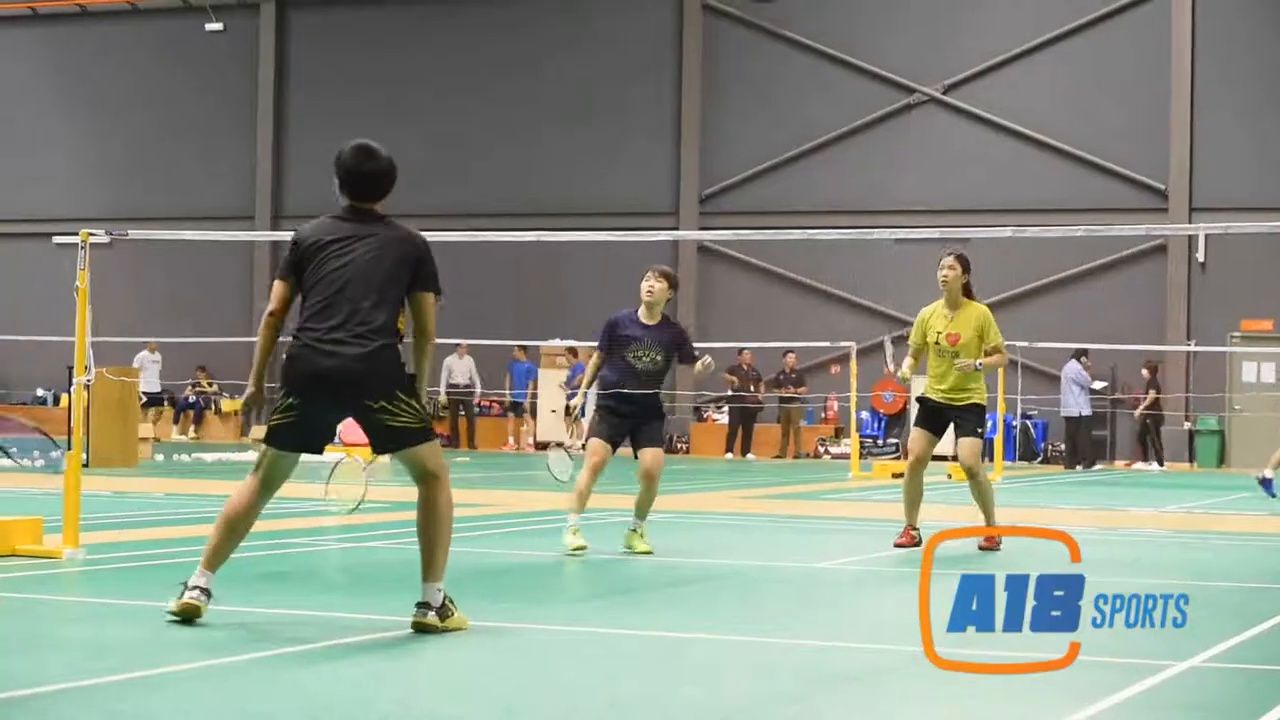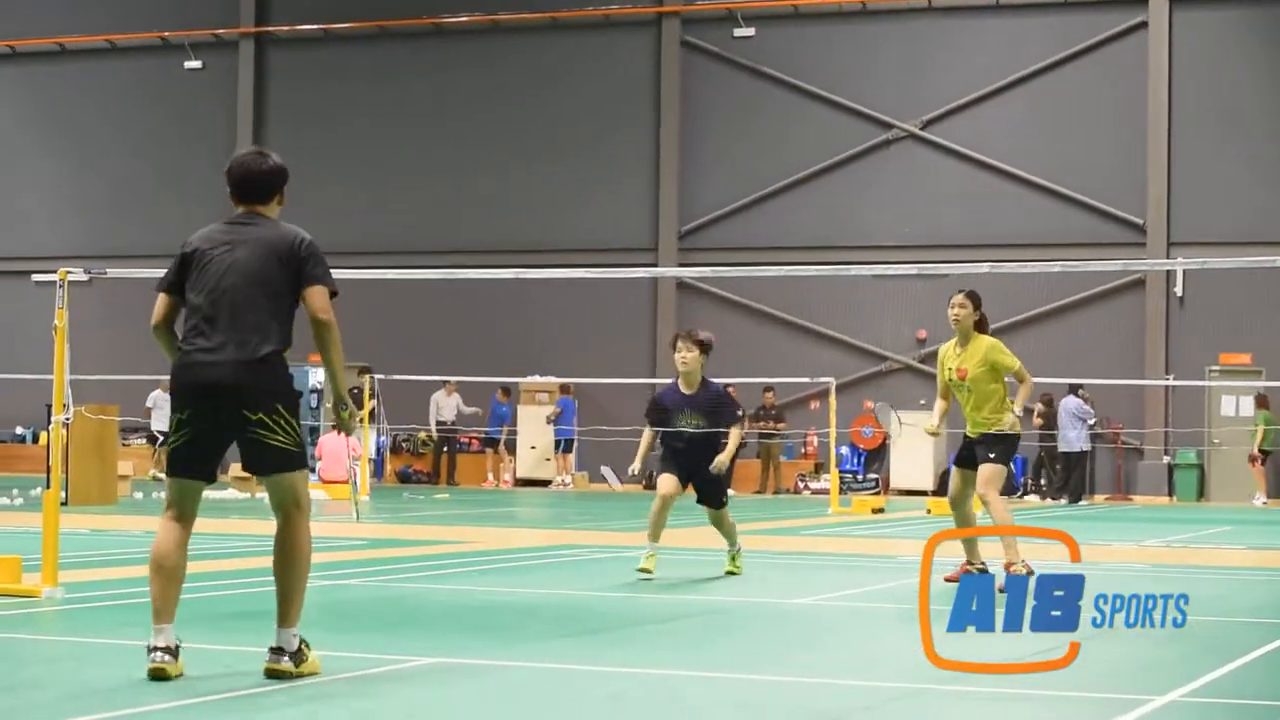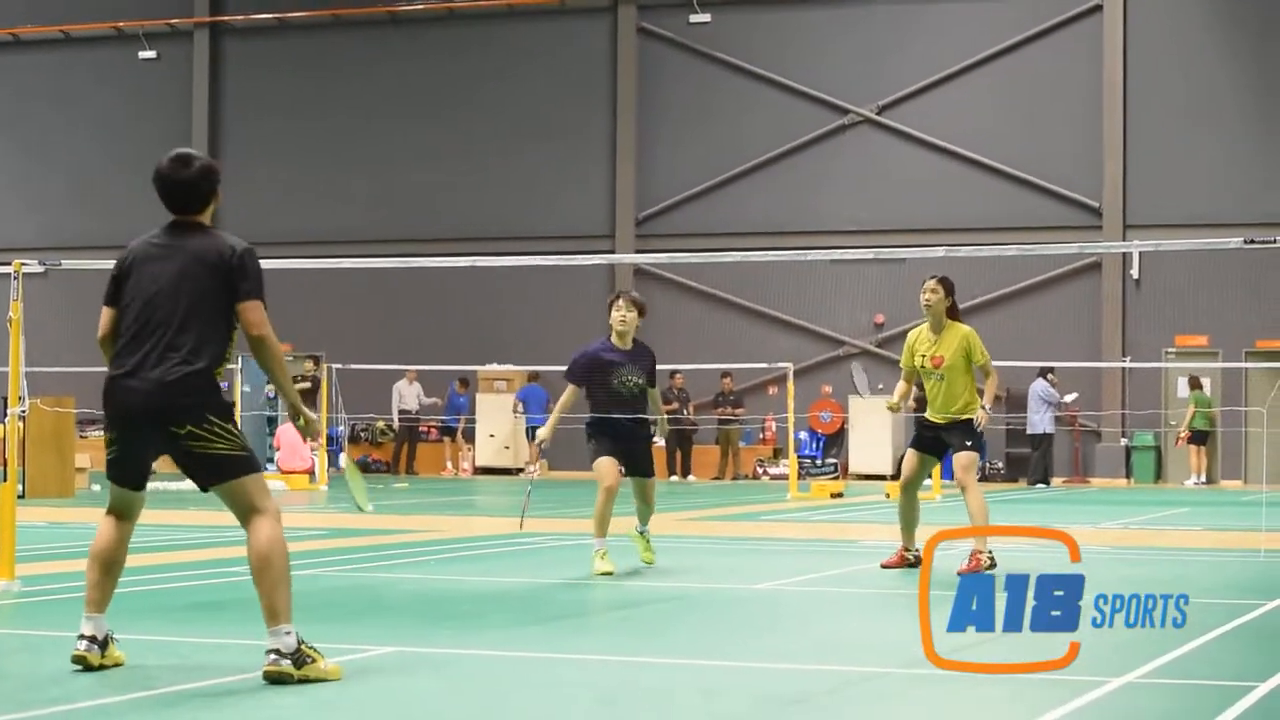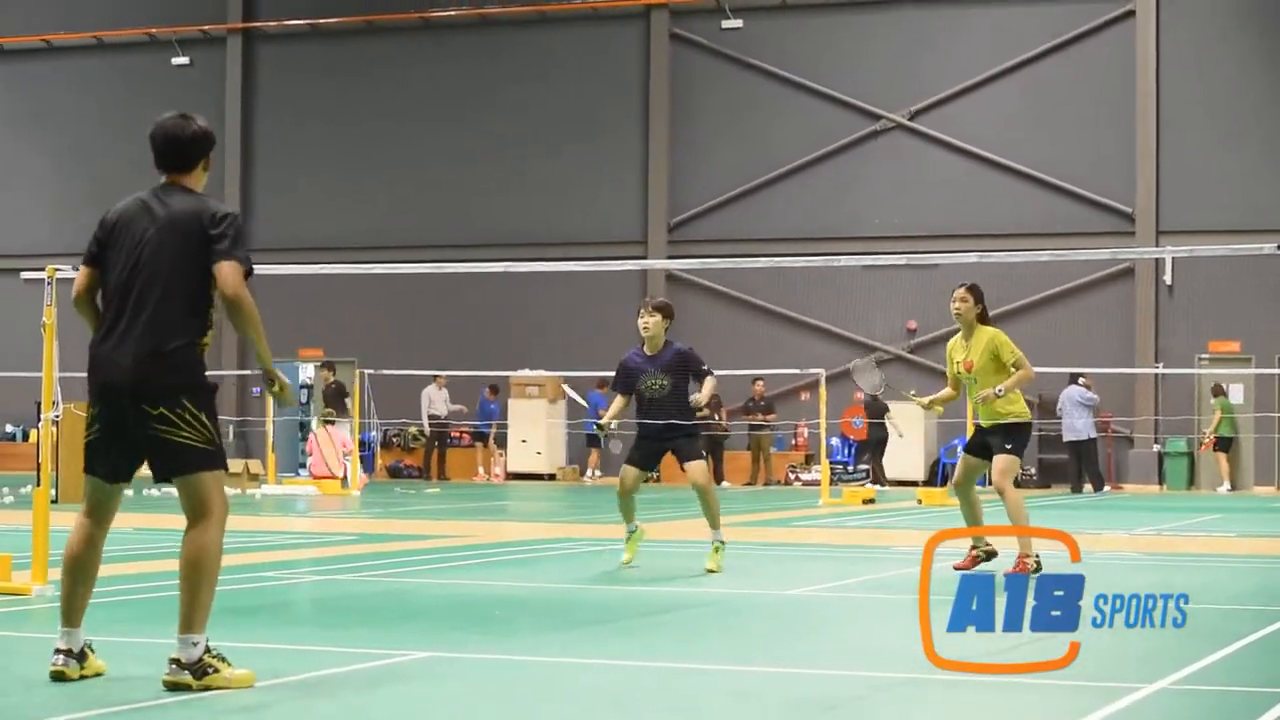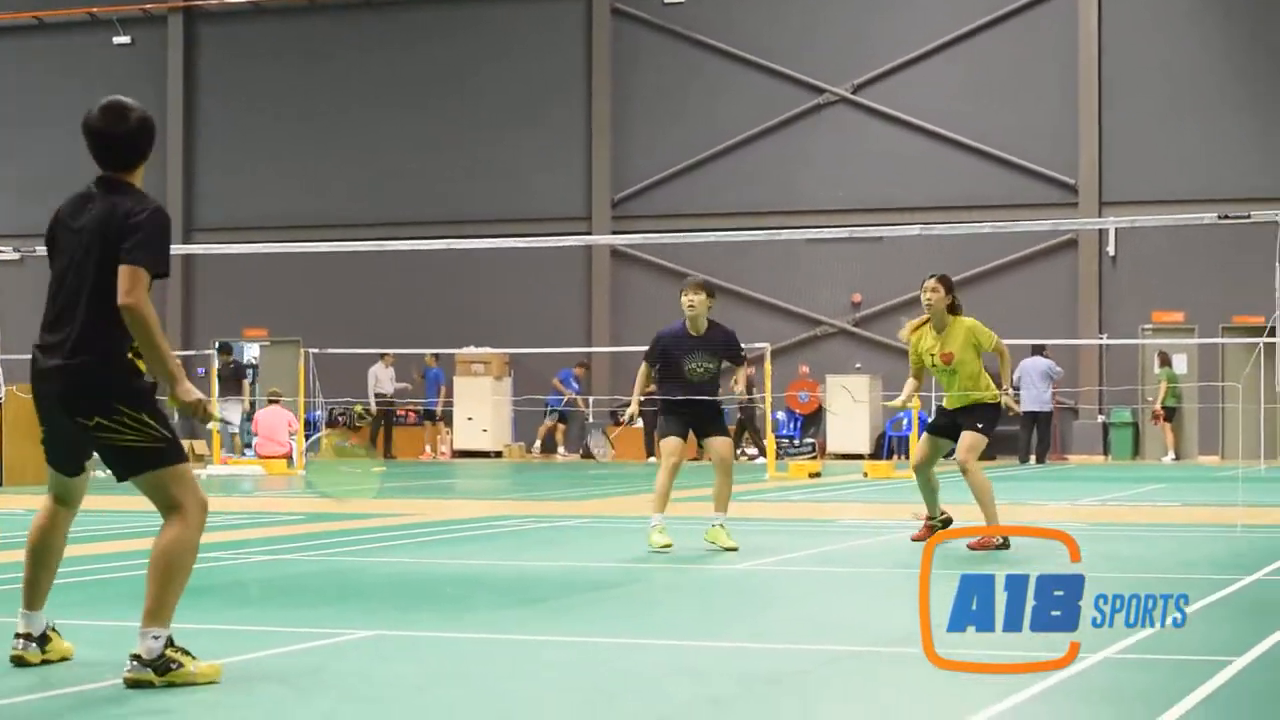
dt=1s
person 1, frame 1
left shoulder: (308, 236)
right shoulder: (412, 244)
left elbow: (274, 311)
right elbow: (425, 328)
left wrist: (256, 381)
right wrist: (417, 390)
left hip: (307, 370)
right hip: (376, 372)
left knee: (262, 479)
right knee: (433, 475)
left ankle: (197, 586)
right ankle: (432, 602)
person 1, frame 2
left shoulder: (197, 243)
right shoulder: (297, 243)
left elbow: (160, 322)
right elbow: (322, 318)
right wrist: (341, 394)
left hip: (195, 381)
right hip: (260, 381)
left knee: (177, 512)
right knee: (293, 511)
left ankle: (161, 645)
right ankle: (287, 646)
person 1, frame 3
left shoulder: (134, 253)
right shoulder: (233, 253)
left elbow: (104, 335)
right elbow: (257, 333)
right wrist: (295, 403)
left hip: (124, 399)
right hip: (188, 400)
left knee: (120, 511)
right knee: (261, 512)
left ankle: (91, 636)
right ankle: (284, 647)
person 1, frame 4
left shoulder: (119, 214)
right shoulder: (215, 217)
left elbow: (81, 294)
right elbow: (233, 291)
right wrist: (269, 366)
left hip: (108, 378)
right hip: (172, 379)
left knee: (95, 511)
right knee: (208, 510)
left ankle: (69, 647)
right ankle: (190, 657)
person 1, frame 5
left shoulder: (68, 210)
right shoulder: (144, 214)
right elbow: (130, 301)
left wrist: (145, 349)
right wrist: (177, 381)
left hip: (52, 377)
right hip: (106, 383)
left knee: (62, 498)
right knee: (186, 505)
left ankle: (31, 632)
right ankle: (151, 650)
person 2, frame 1
left shoulder: (980, 314)
right shoulder: (926, 314)
left elbow: (1002, 356)
right elbow: (913, 355)
left wrist: (977, 365)
right wrist: (905, 370)
left hip: (969, 401)
right hip: (934, 398)
left knee: (971, 465)
right knee: (914, 462)
left ankle: (991, 528)
right ankle: (911, 528)
person 2, frame 2
left shoulder: (990, 346)
right shoulder: (945, 352)
left elbow: (1026, 379)
right elbow: (943, 396)
left wrist: (1015, 412)
right wrist: (935, 421)
left hip: (1000, 432)
right hip: (974, 432)
left knee: (986, 492)
right knee: (956, 499)
left ankle: (1017, 565)
right ankle: (973, 562)
person 2, frame 3
left shoulder: (964, 334)
right shoulder: (914, 337)
left elbow: (991, 374)
right elbow: (906, 379)
left wrist: (984, 407)
right wrist: (896, 399)
left hip: (965, 420)
right hip: (932, 420)
left knee: (965, 479)
right knee: (907, 482)
left ankle: (982, 554)
right ankle: (908, 551)
person 2, frame 4
left shoulder: (993, 337)
right shoulder: (953, 345)
left elbow: (1027, 371)
right elbow: (953, 389)
left wrist: (998, 390)
right wrist: (932, 399)
left hip: (1012, 421)
right hip: (985, 424)
left knee: (1001, 483)
right knee: (960, 483)
left ankle: (1028, 558)
right ankle: (981, 546)
person 2, frame 5
left shoulder: (969, 327)
right shoulder: (917, 336)
left elbow: (1002, 350)
right elbow: (915, 377)
left wrist: (1005, 391)
right wrist: (903, 398)
left hip: (983, 403)
right hip: (950, 407)
left knee: (965, 460)
right knee: (919, 464)
left ankle: (996, 533)
right ankle: (936, 516)
person 3, frame 1
left shoulder: (674, 332)
right shoulder: (618, 321)
left elbow: (693, 365)
right elbow: (600, 356)
left wrist: (704, 365)
right wrist: (581, 392)
left hip: (649, 412)
right hip: (611, 407)
left knee: (651, 471)
right knee: (593, 462)
left ankle: (635, 530)
right ankle: (572, 527)
person 3, frame 2
left shoulder: (717, 394)
right shoulder: (663, 396)
left elbow: (736, 426)
right elbow: (651, 429)
left wrist: (727, 454)
right wrist: (638, 460)
left hip: (707, 464)
right hip: (674, 459)
left knee: (718, 518)
right knee: (664, 494)
left ankle: (735, 551)
right ankle: (651, 553)
person 3, frame 3
left shoulder: (647, 354)
right shoulder: (593, 353)
right elbow: (572, 390)
left wrist: (661, 420)
right wrist: (549, 426)
left hip: (638, 434)
right hip: (604, 433)
left knee: (646, 498)
right knee: (609, 484)
left ankle: (642, 532)
right ankle: (599, 551)
person 3, frame 4
left shoulder: (681, 353)
right shoulder: (629, 361)
left elbow: (709, 377)
right elbow: (623, 396)
left wrist: (705, 394)
right wrist: (608, 418)
left hip: (683, 430)
right hip: (648, 434)
left knee: (701, 481)
right knee: (625, 487)
left ankle: (717, 542)
right ankle: (632, 533)
person 3, frame 5
left shoulder: (723, 335)
right shoulder: (668, 336)
left elbow: (741, 363)
right elbow: (647, 367)
left wrist: (740, 384)
right wrist: (635, 401)
left hip: (708, 409)
right hip: (673, 410)
left knee: (724, 459)
right knee: (671, 462)
left ankle: (717, 527)
right ankle: (656, 527)
